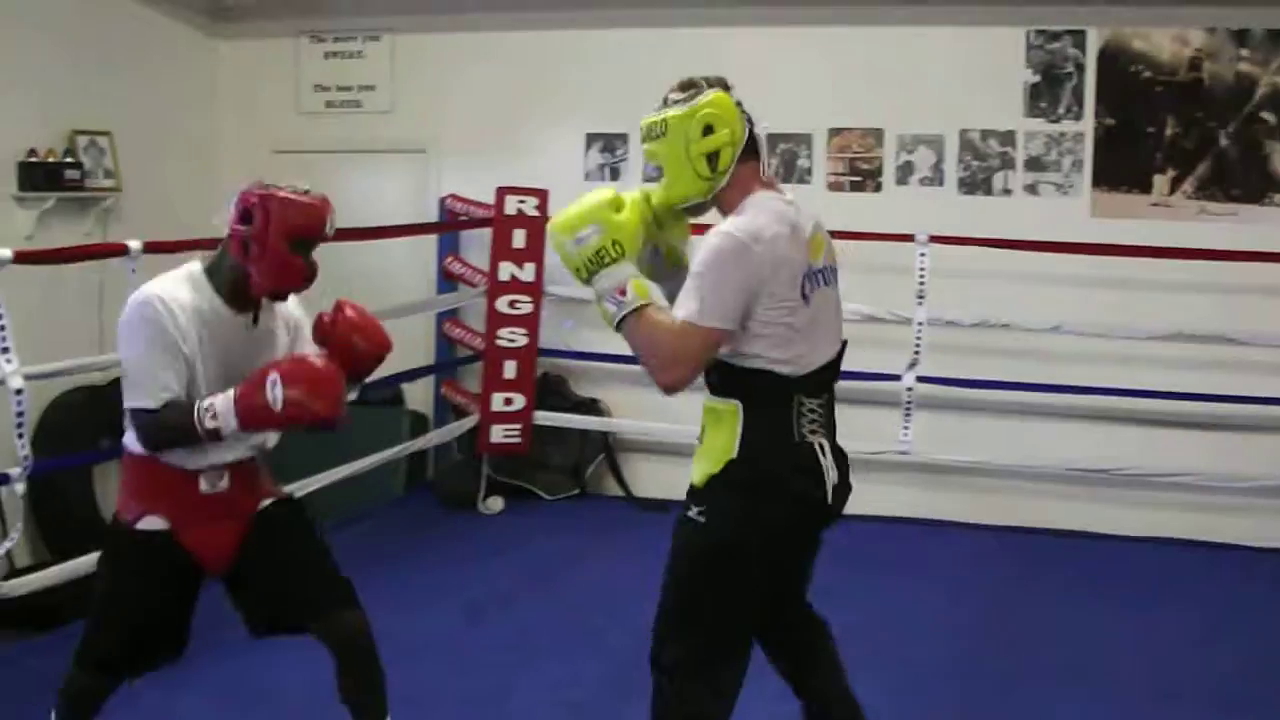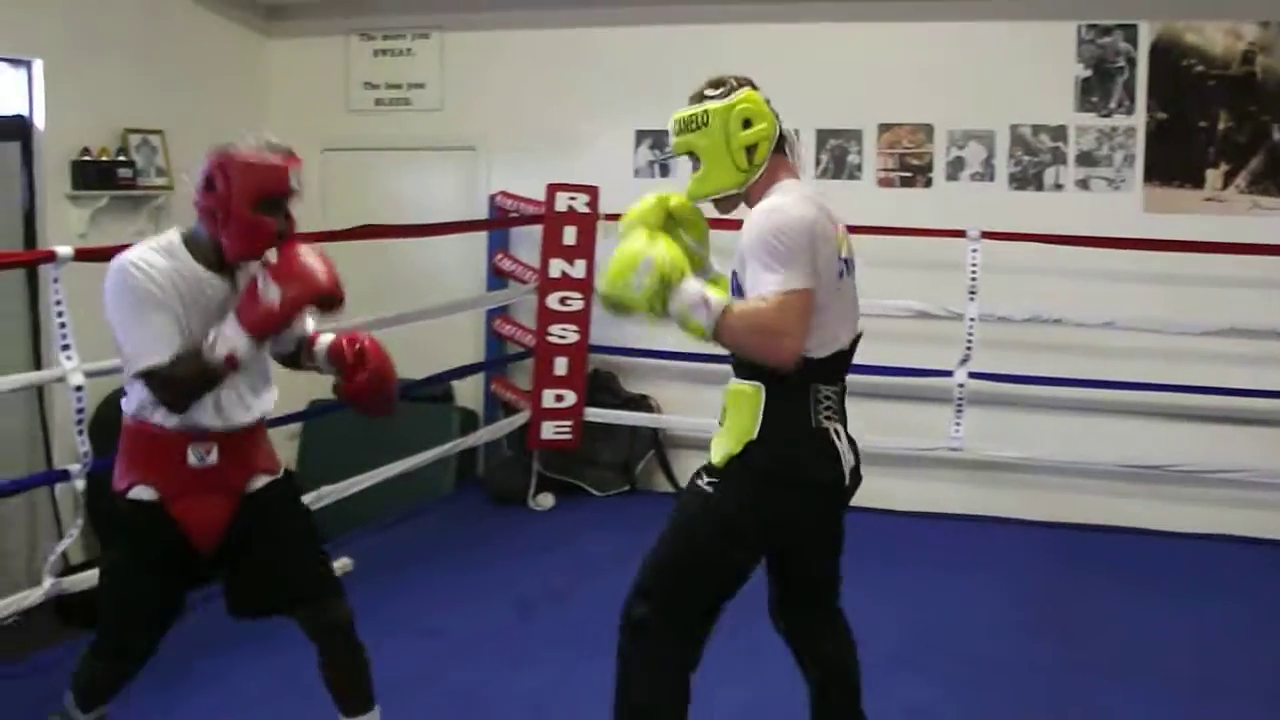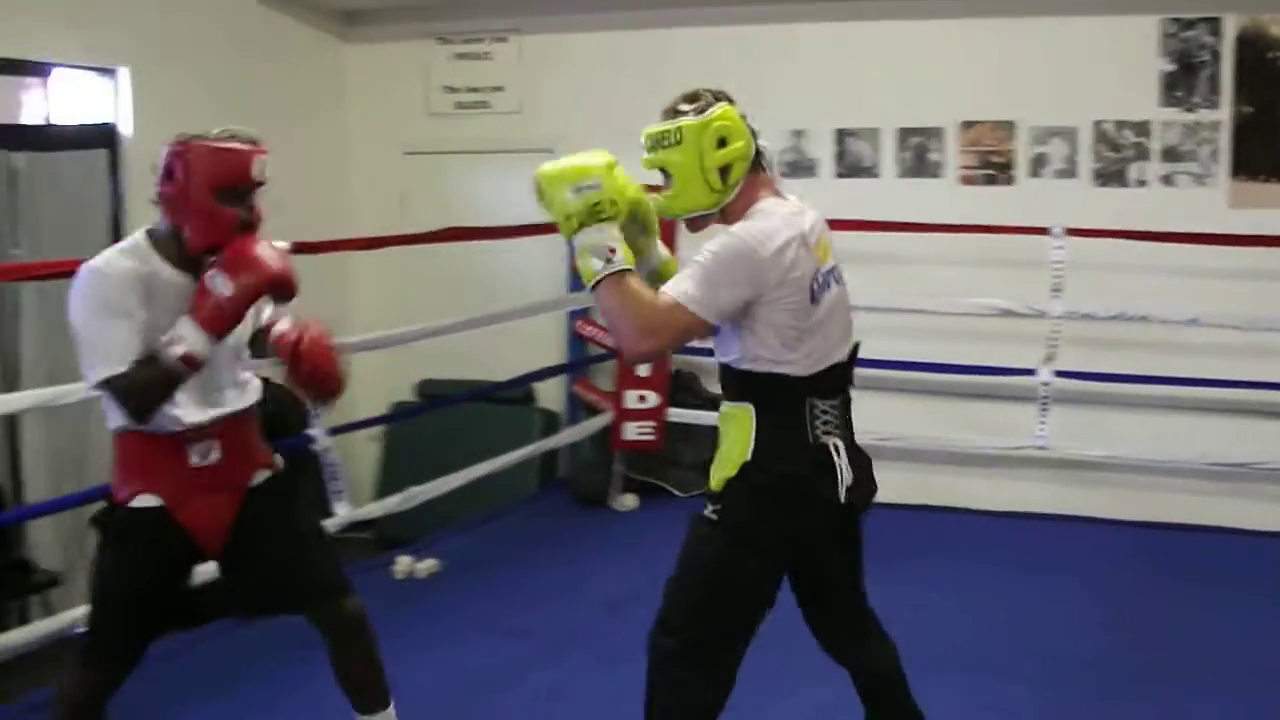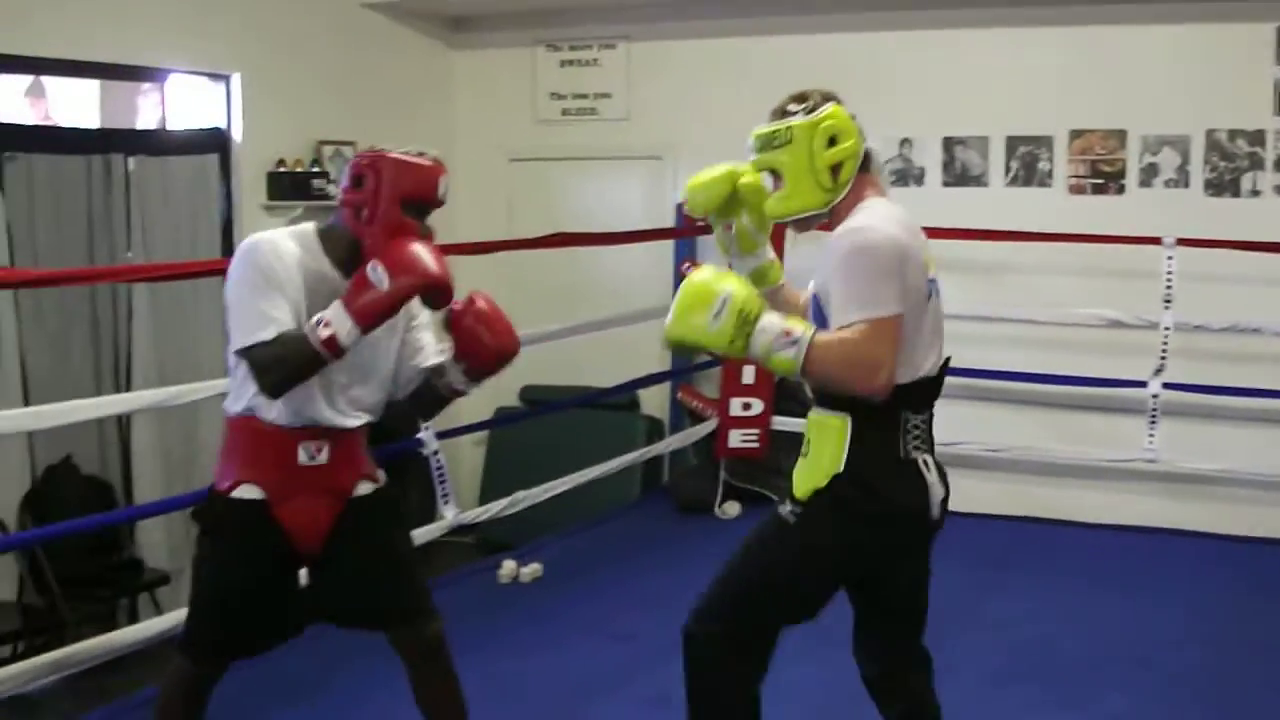
dt=0.4s
person 1, frame 1
left shoulder: (739, 238)
right shoulder: (800, 223)
left elbow: (672, 366)
left wrist: (610, 273)
right wrist: (662, 253)
left hip: (752, 478)
right hip: (809, 467)
left knee: (690, 656)
right knee: (783, 618)
person 1, frame 2
left shoulder: (776, 218)
right shoulder: (811, 212)
left elbow: (779, 341)
left wrist: (676, 293)
right wrist: (691, 262)
left hip: (769, 459)
right hip: (819, 453)
left knee: (658, 615)
right knee: (811, 614)
person 1, frame 3
left shoulder: (746, 244)
right shoulder: (799, 221)
left elbow: (643, 337)
right elbow: (696, 307)
left wrist: (594, 234)
right wrist: (645, 248)
left hip: (771, 478)
right hip: (828, 467)
left knee: (687, 650)
right knee: (846, 620)
person 1, frame 4
left shoulder: (863, 238)
right shoulder: (890, 228)
left elbow: (869, 370)
right elbow: (820, 329)
left wrist: (754, 330)
right wrist: (750, 250)
left hip: (854, 494)
right hip: (906, 486)
left knee: (719, 636)
right knee: (894, 659)
person 2, frame 1
left shoulder: (282, 307)
right shoulder: (160, 305)
left elbow: (311, 402)
right elbow: (153, 428)
left wrist: (341, 361)
right wrist: (246, 405)
left hip: (248, 492)
right hip: (161, 506)
left knee: (350, 629)
right knee: (102, 665)
person 2, frame 2
left shoulder: (263, 265)
right shoulder: (139, 271)
left elbow: (289, 345)
right elbow: (169, 390)
left wrist: (336, 352)
right wrist: (251, 322)
left hip: (248, 466)
right hip: (159, 476)
left knee: (332, 616)
right knee: (121, 647)
person 2, frame 3
left shoulder: (240, 262)
right shoulder: (106, 277)
right elbow: (135, 401)
left wrist: (292, 340)
right wrist: (206, 318)
left hip: (244, 466)
right hip: (156, 483)
left knee: (342, 610)
right knee: (105, 660)
person 2, frame 4
left shoulder: (389, 278)
right shoulder: (270, 255)
left elbow: (419, 400)
right elbow: (272, 376)
left wrist: (466, 365)
right wrist: (359, 308)
left hip: (348, 474)
right hip: (259, 478)
left knee: (422, 634)
right knee: (207, 652)
